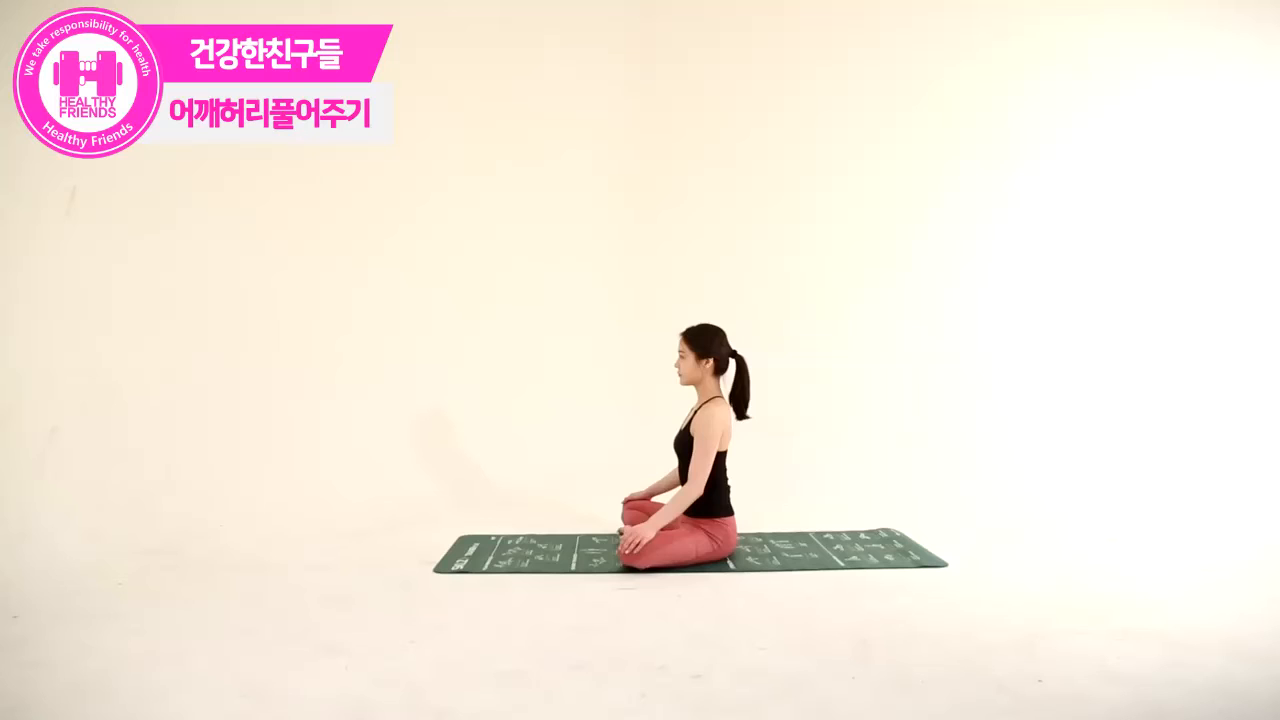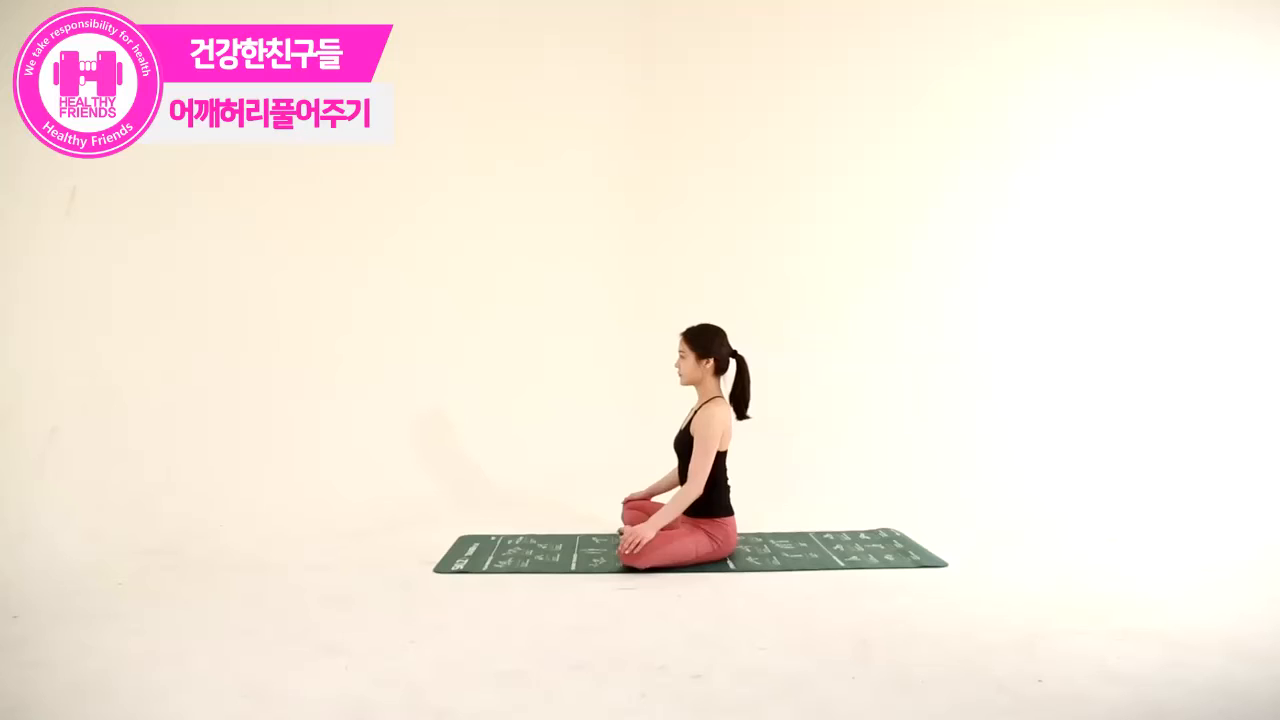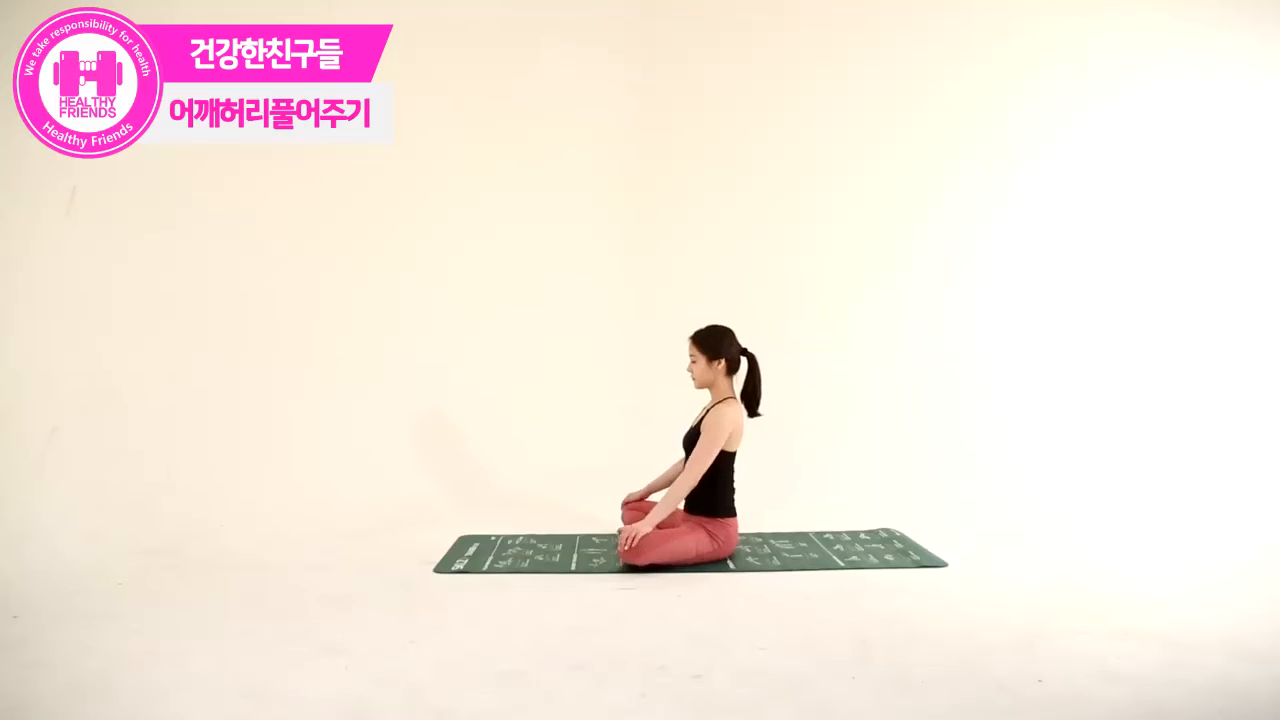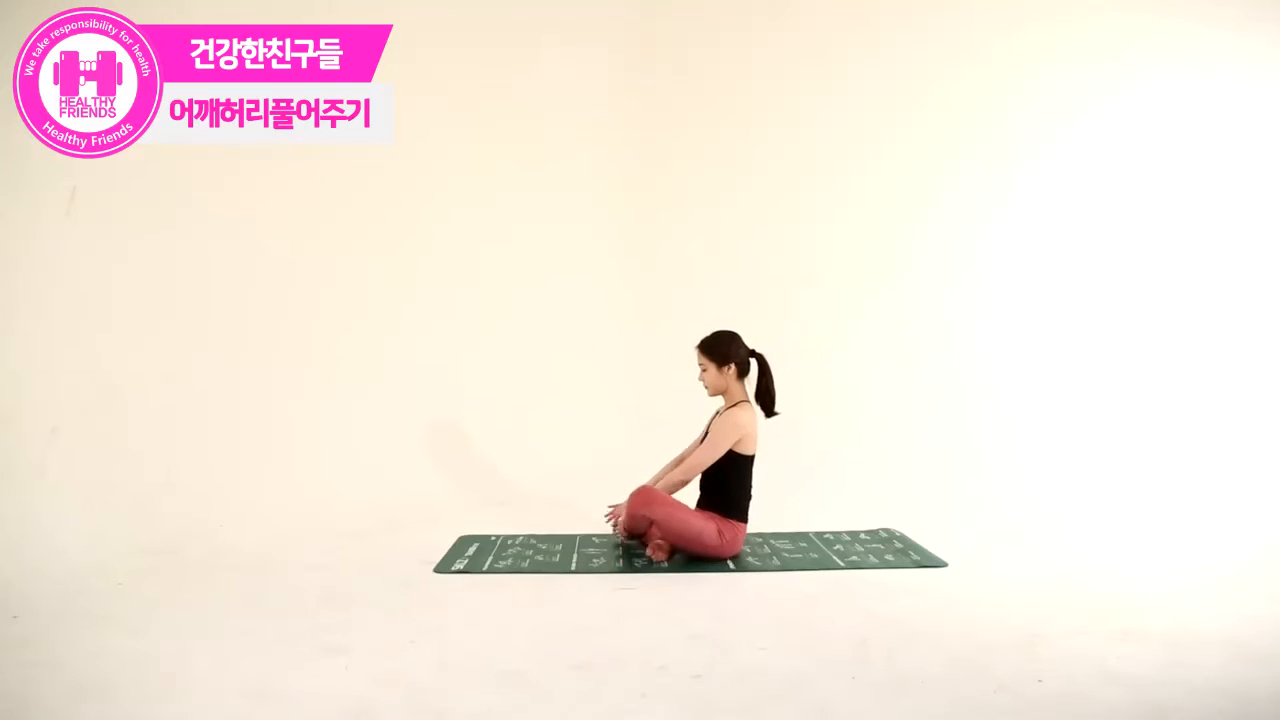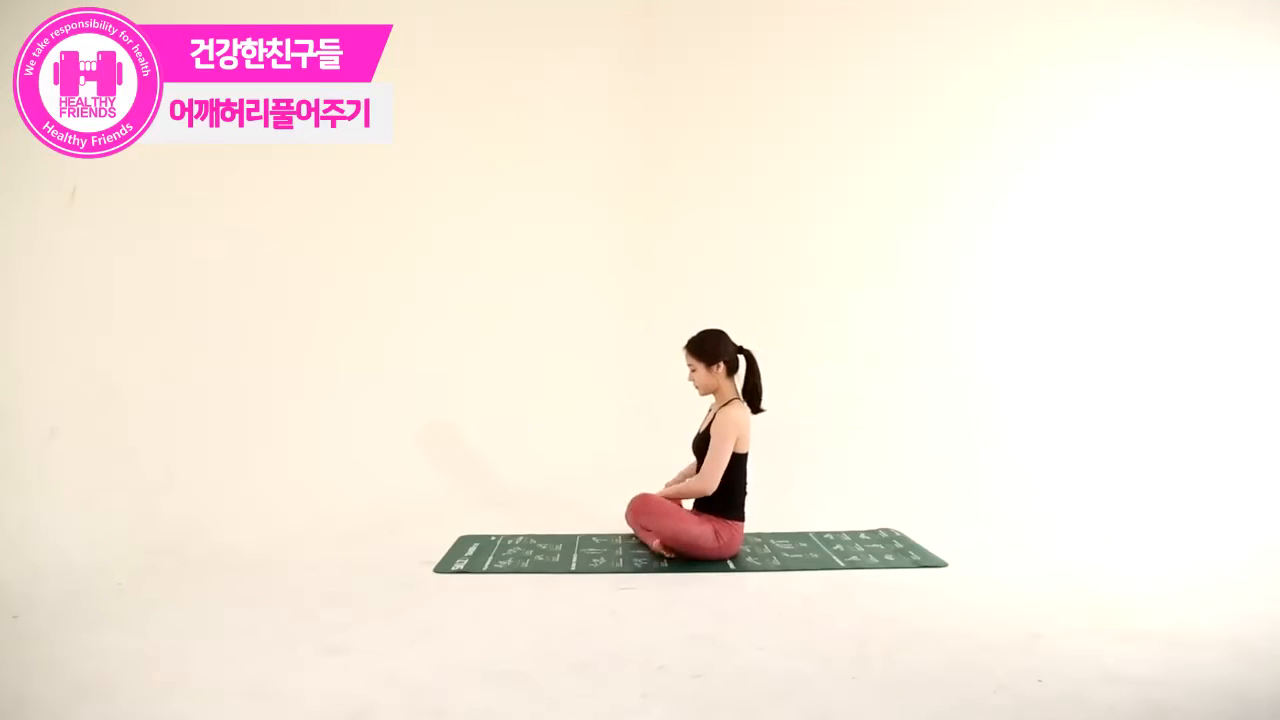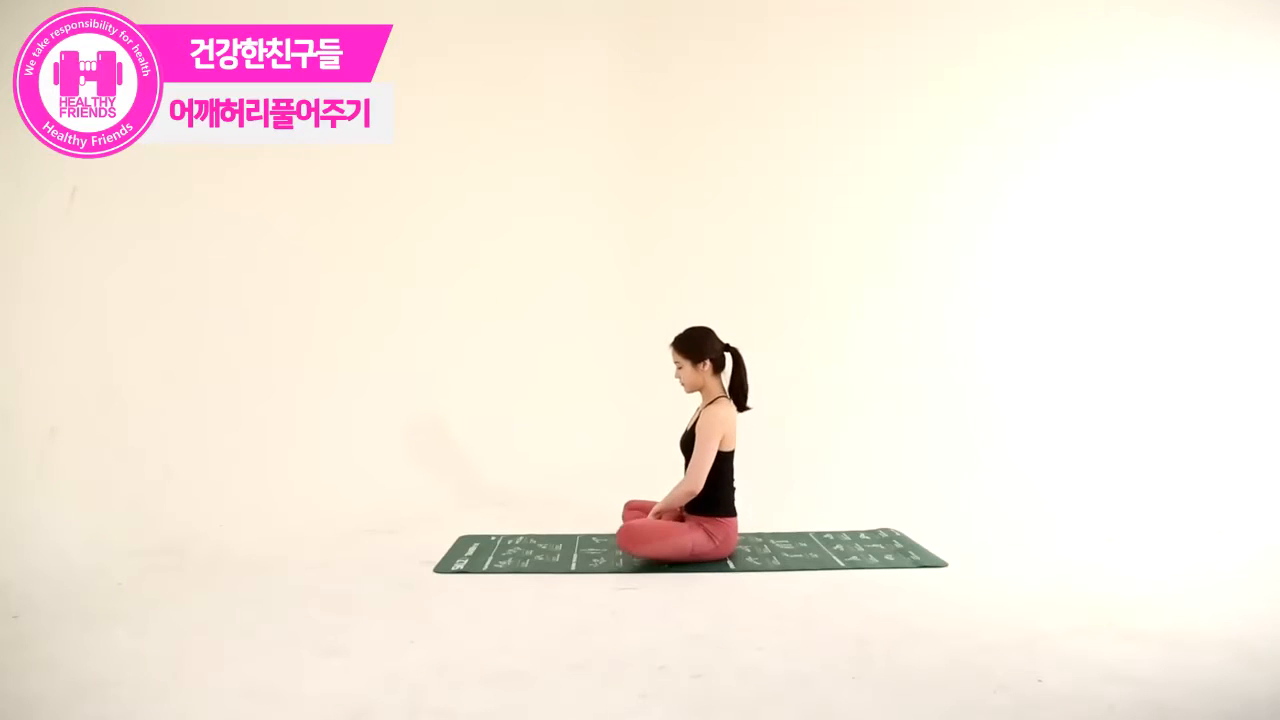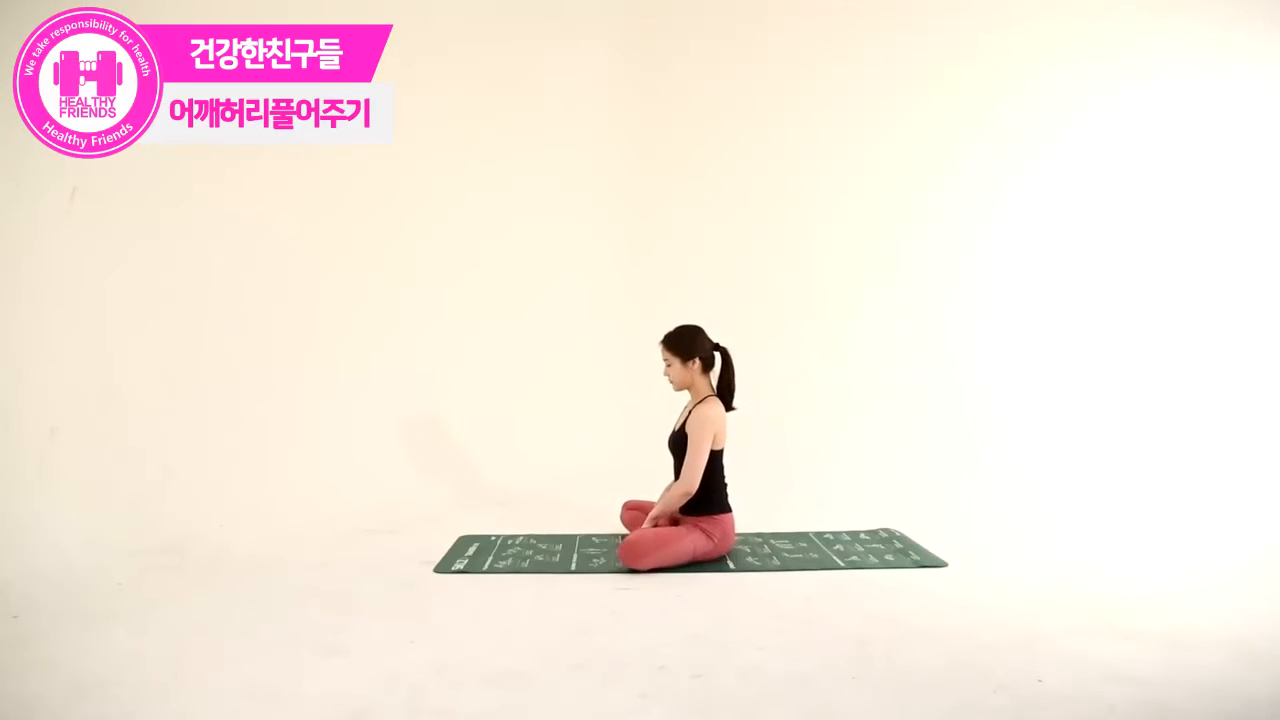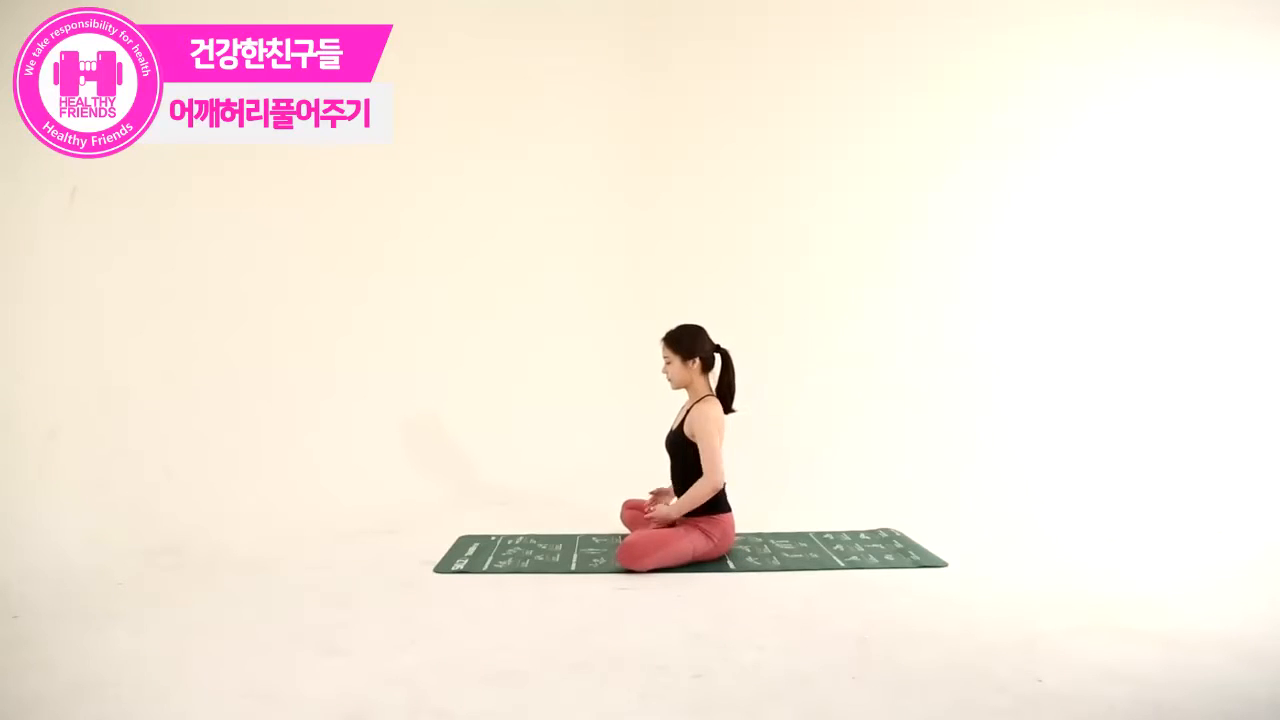
dt=0.4s
person 1, frame 1
left shoulder: (713, 413)
right shoulder: (704, 408)
left elbow: (696, 485)
left wrist: (652, 526)
right wrist: (648, 492)
left hip: (713, 531)
right hip: (695, 520)
left knee: (631, 552)
right knee: (632, 509)
person 1, frame 2
left shoulder: (713, 413)
right shoulder: (704, 408)
left elbow: (696, 485)
left wrist: (652, 526)
right wrist: (648, 492)
left hip: (713, 531)
right hip: (695, 519)
left knee: (631, 552)
right knee: (632, 509)
person 1, frame 3
left shoulder: (724, 413)
right shoulder: (716, 408)
left elbow: (690, 478)
right elbow: (686, 463)
left wrist: (649, 523)
right wrist: (645, 492)
left hip: (715, 532)
right hip: (697, 520)
left knee: (631, 548)
right knee: (633, 511)
person 1, frame 4
left shoulder: (737, 418)
right shoulder: (726, 412)
left elbow: (685, 474)
right elbow: (683, 458)
left wrist: (634, 503)
right wrist: (632, 504)
left hip: (723, 532)
right hip: (709, 522)
left knee: (643, 499)
right knee: (636, 510)
person 1, frame 5
left shoulder: (731, 415)
right shoulder: (719, 409)
left elbow: (706, 484)
left wrist: (665, 493)
right wrist: (674, 483)
left hip: (721, 532)
right hip: (706, 520)
left knee: (640, 506)
right knee: (640, 508)
person 1, frame 6
left shoulder: (716, 414)
right shoulder: (710, 408)
left elbow: (693, 485)
left wrist: (659, 508)
right wrist: (665, 508)
left hip: (714, 530)
right hip: (697, 518)
left knee: (629, 537)
right knee: (632, 509)
person 1, frame 7
left shoulder: (707, 413)
right shoulder: (696, 406)
left elbow: (688, 485)
left wrist: (655, 514)
right wrist: (660, 509)
left hip: (711, 528)
right hip: (692, 517)
left knee: (631, 552)
right knee: (630, 509)
person 1, frame 8
left shoulder: (705, 411)
right shoulder: (693, 406)
left elbow: (715, 478)
left wrist: (672, 511)
right wrist: (672, 493)
left hip: (710, 527)
right hip: (694, 517)
left knee: (630, 553)
right knee: (631, 508)
